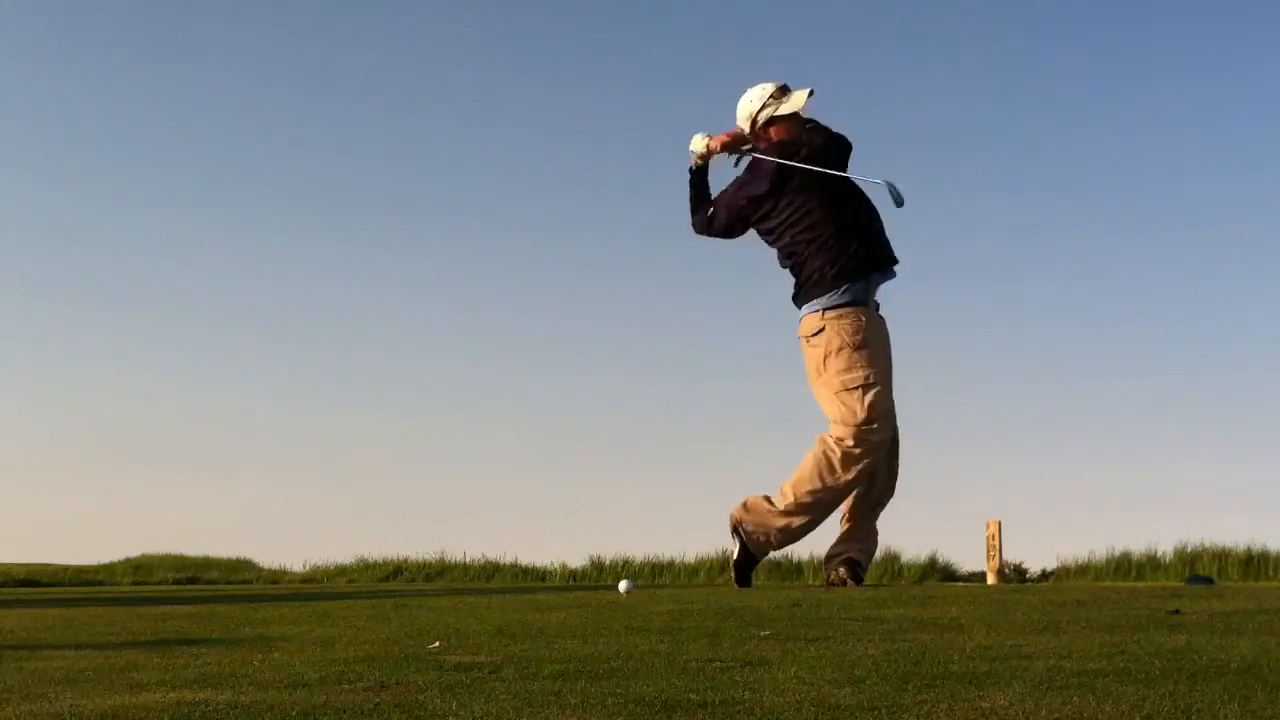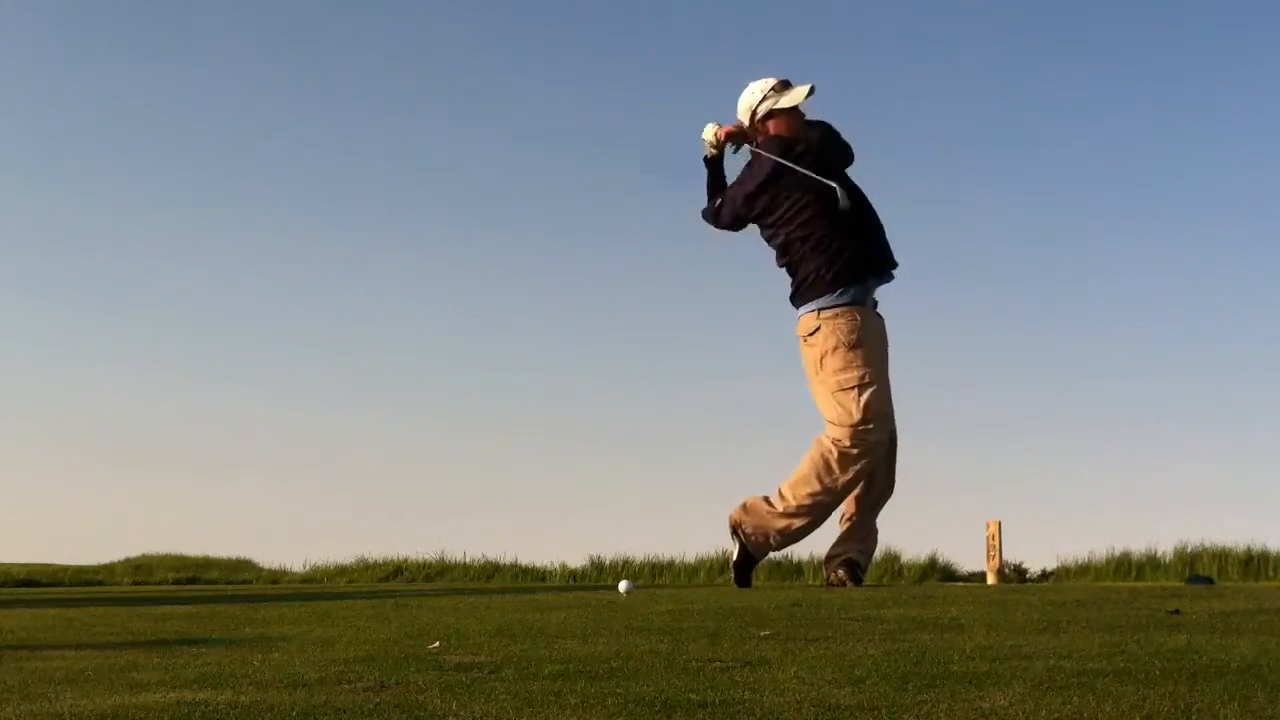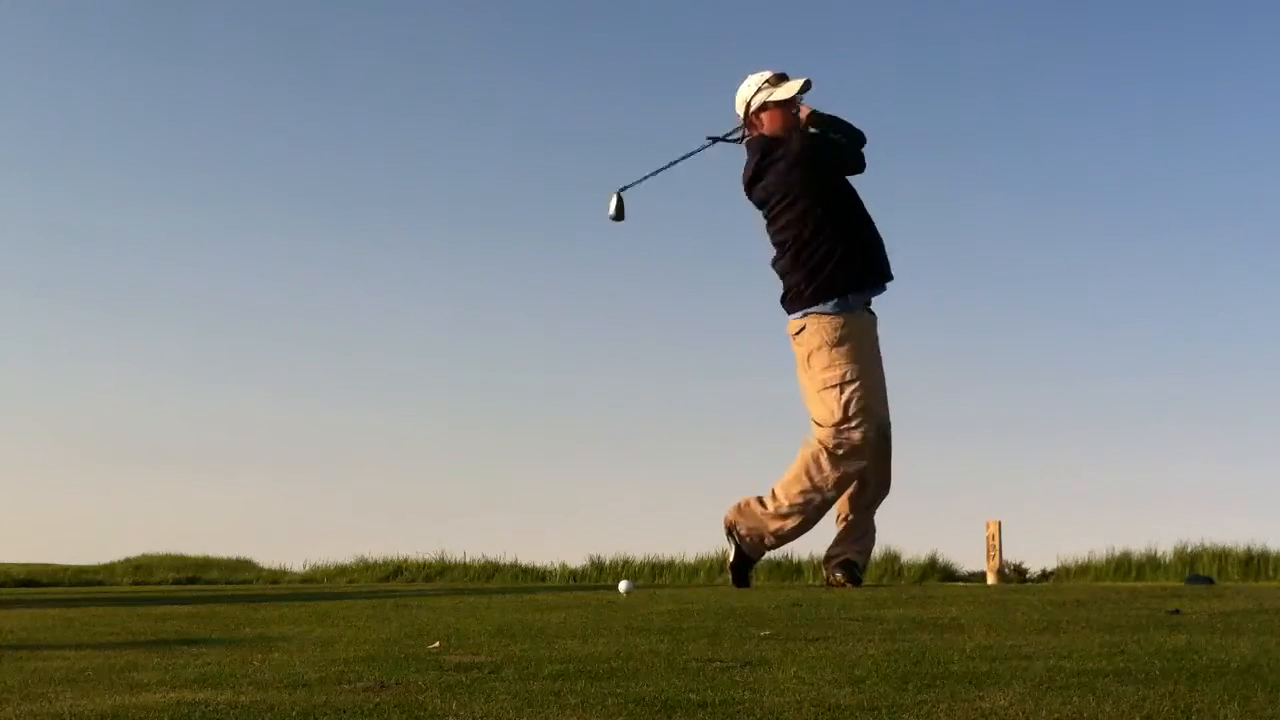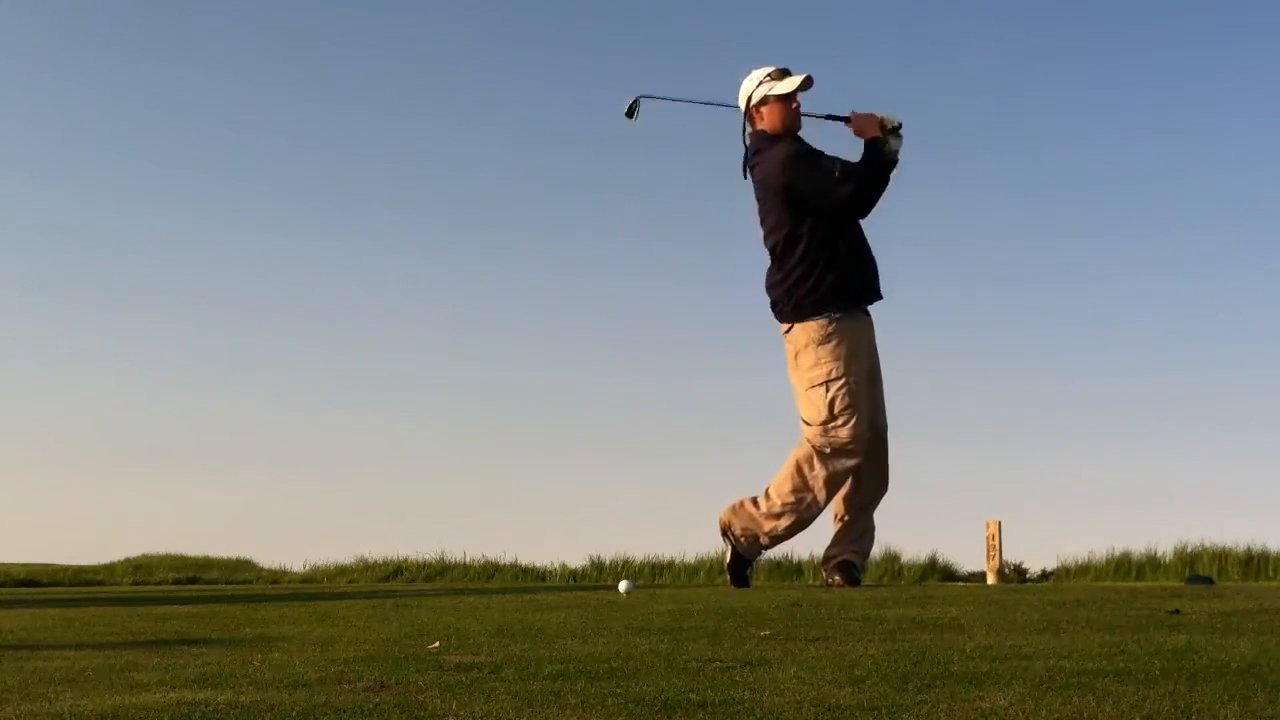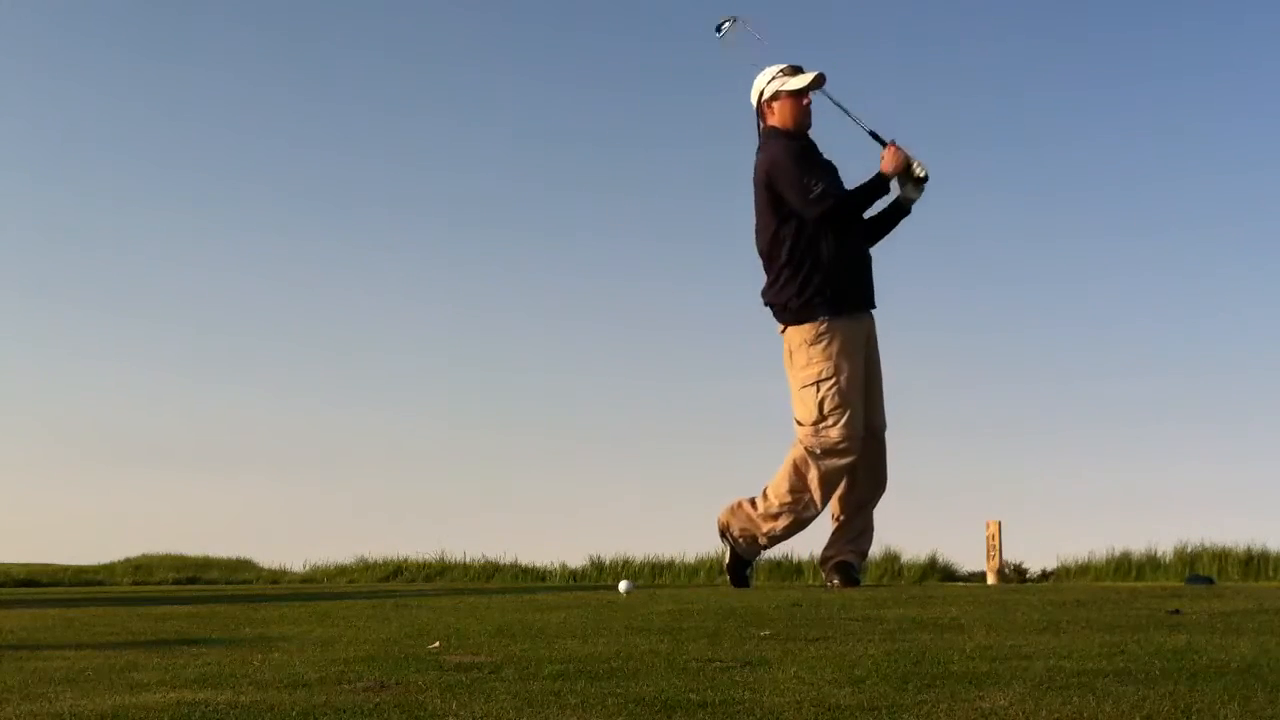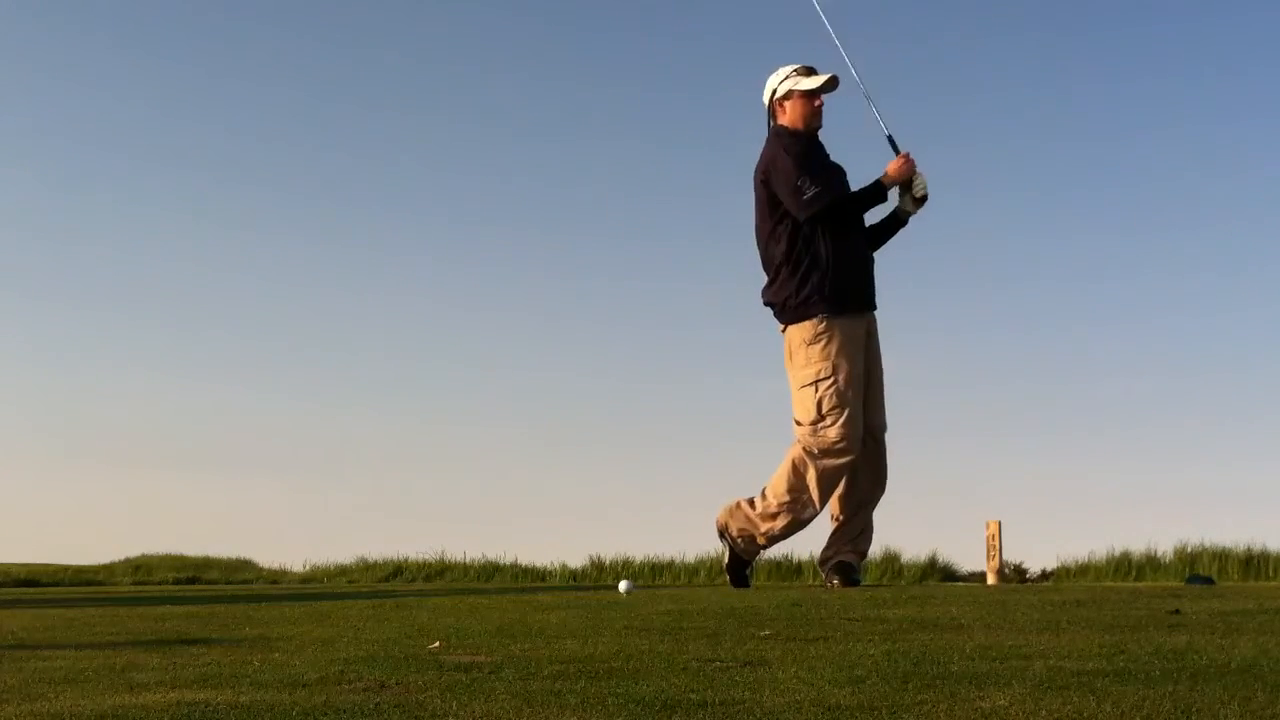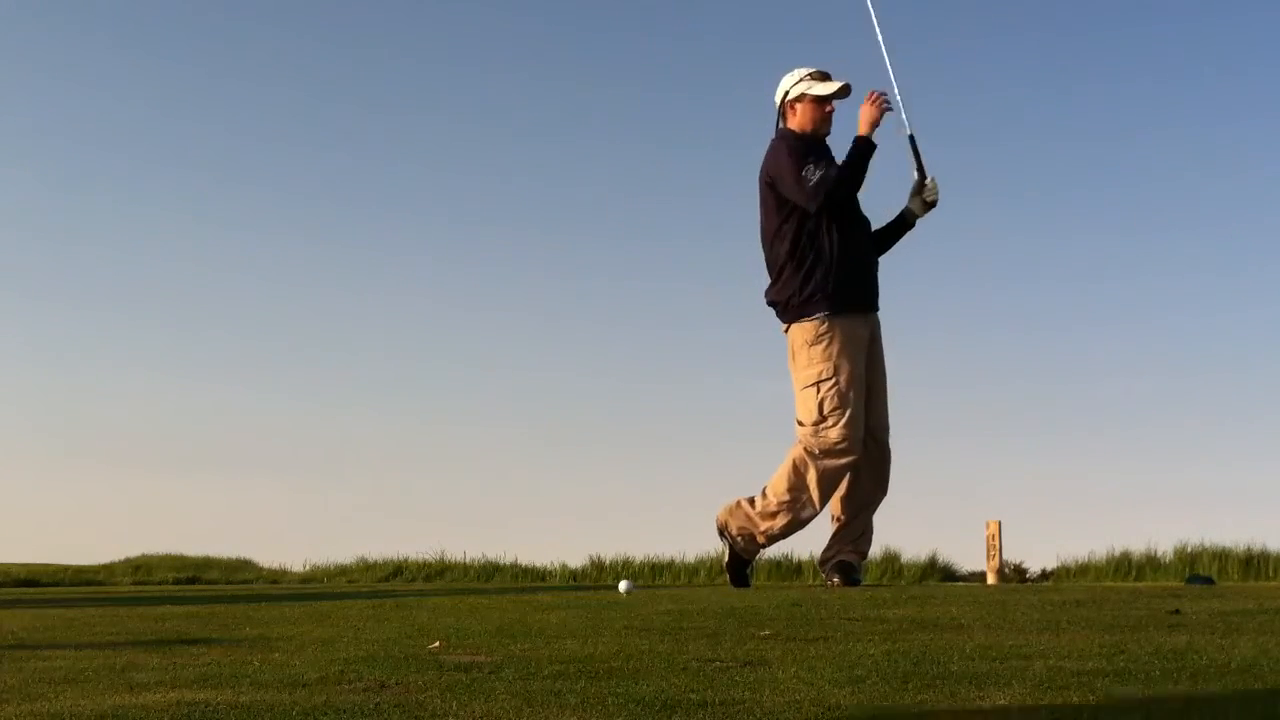
dt=0.2s
person 1, frame 1
left shoulder: (749, 185)
right shoulder: (812, 154)
left elbow: (705, 222)
left wrist: (699, 164)
right wrist: (743, 142)
left hip: (840, 313)
right hip: (841, 314)
left knee: (879, 440)
right knee: (857, 434)
left ankle: (850, 556)
right ankle: (758, 527)
person 1, frame 2
left shoulder: (751, 182)
right shoulder: (812, 149)
left elbow: (715, 214)
right elbow: (834, 144)
left wrist: (714, 154)
right wrist: (747, 133)
left hip: (840, 311)
right hip: (839, 312)
left knee: (877, 439)
right knee: (855, 434)
left ankle: (851, 556)
right ankle: (758, 528)
person 1, frame 3
left shoulder: (762, 166)
right shoulder: (801, 152)
right elbow: (853, 150)
left wrist: (801, 124)
right wrist: (813, 120)
left hip: (844, 313)
right hip: (828, 316)
left knee: (873, 437)
right knee: (844, 435)
left ankle: (848, 558)
right ankle: (753, 528)
person 1, frame 4
left shoulder: (780, 159)
right shoulder: (788, 158)
left elbow: (855, 205)
right elbow: (855, 190)
left wrist: (886, 145)
right wrist: (874, 141)
left hip: (845, 315)
right hip: (820, 320)
left knee: (869, 440)
right knee: (836, 436)
left ankle: (846, 558)
right ankle: (748, 529)
person 1, frame 5
left shoulder: (805, 158)
right shoulder: (781, 156)
left elbow: (853, 234)
right elbow: (831, 209)
left wrist: (903, 198)
right wrist: (884, 174)
left hip: (851, 315)
right hip: (816, 319)
left knee: (867, 442)
right knee: (830, 438)
left ankle: (845, 558)
right ankle: (746, 530)
person 1, frame 6
left shoulder: (820, 163)
right shoulder: (783, 154)
right elbow: (822, 212)
left wrist: (902, 210)
right wrist: (885, 181)
left hip: (854, 314)
right hip: (817, 317)
left knee: (868, 443)
right knee: (829, 439)
left ankle: (844, 558)
right ankle: (744, 531)
person 1, frame 7
left shoulder: (824, 165)
right shoulder: (786, 154)
left elbow: (860, 246)
right elbow: (828, 197)
left wrist: (911, 213)
right wrist: (866, 133)
left hip: (859, 315)
right hip: (820, 318)
left knee: (871, 444)
right knee: (832, 439)
left ankle: (844, 558)
right ankle: (744, 529)
